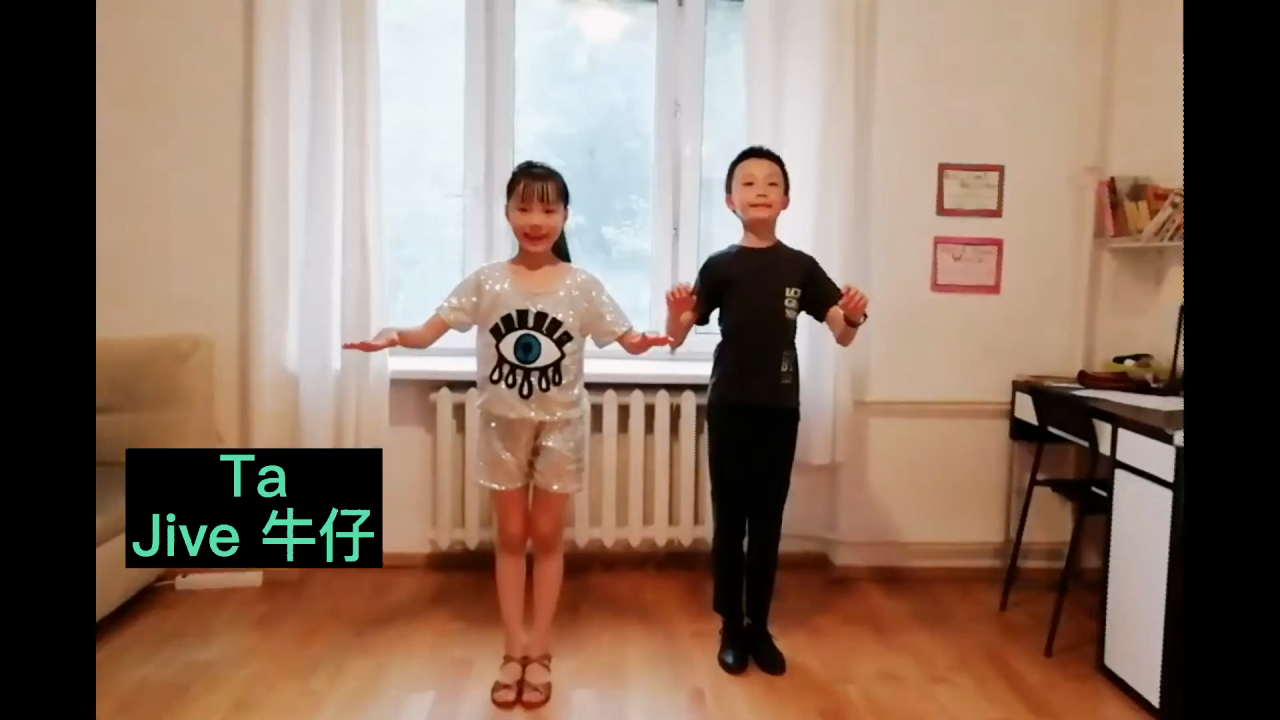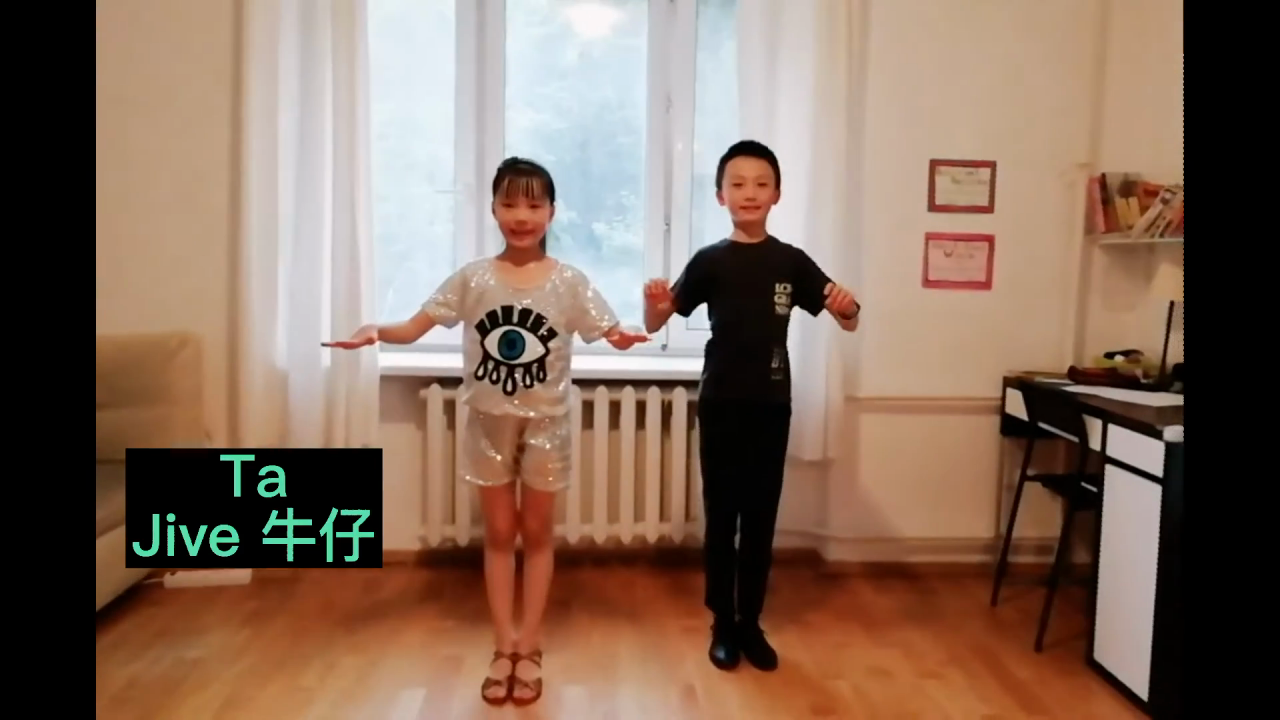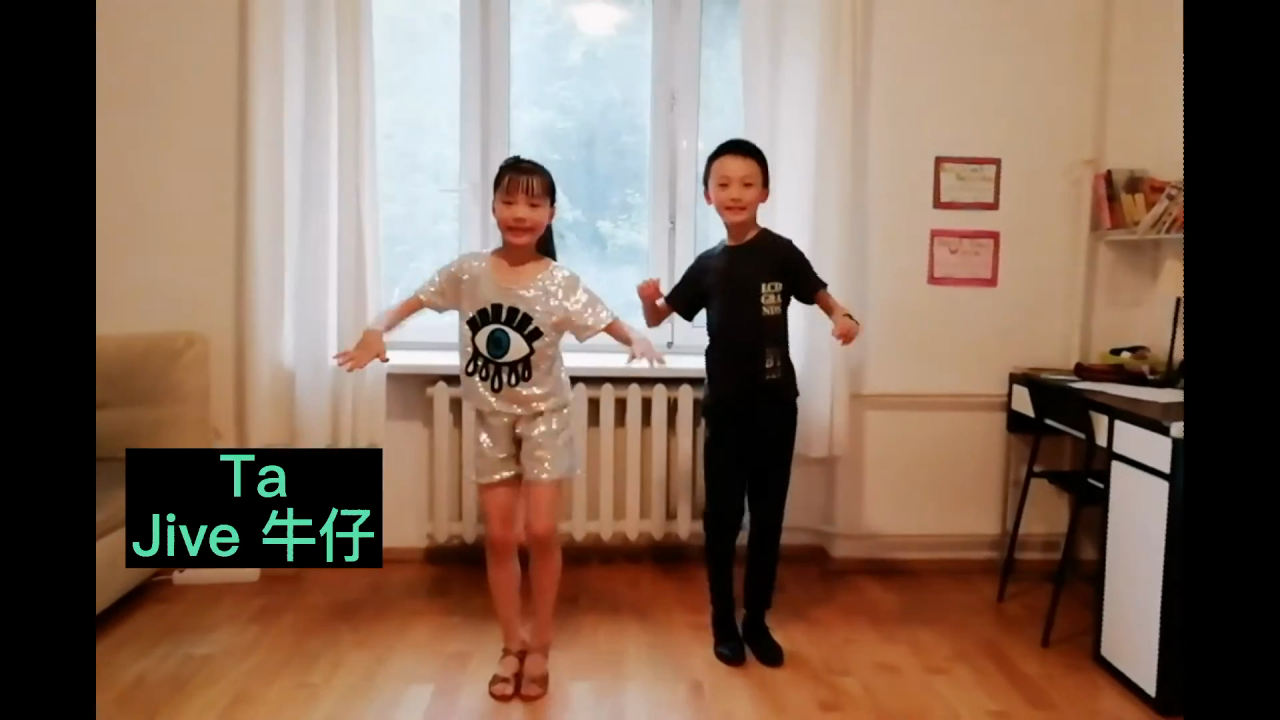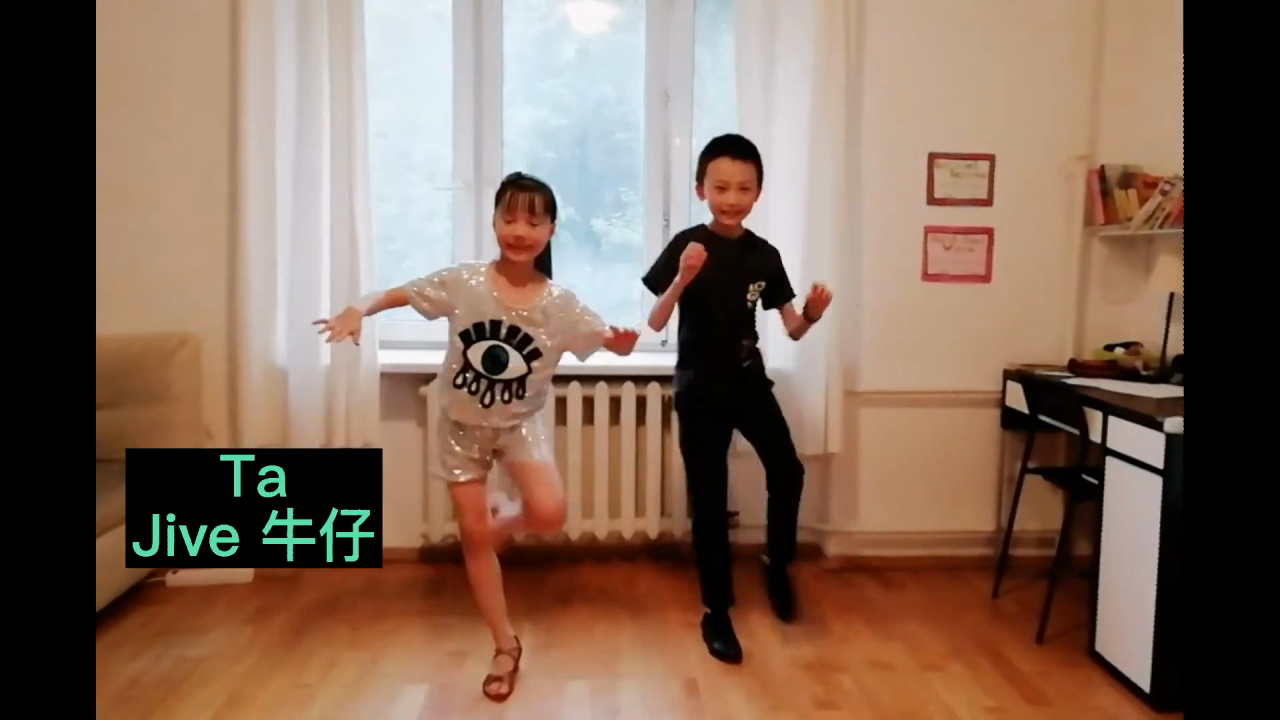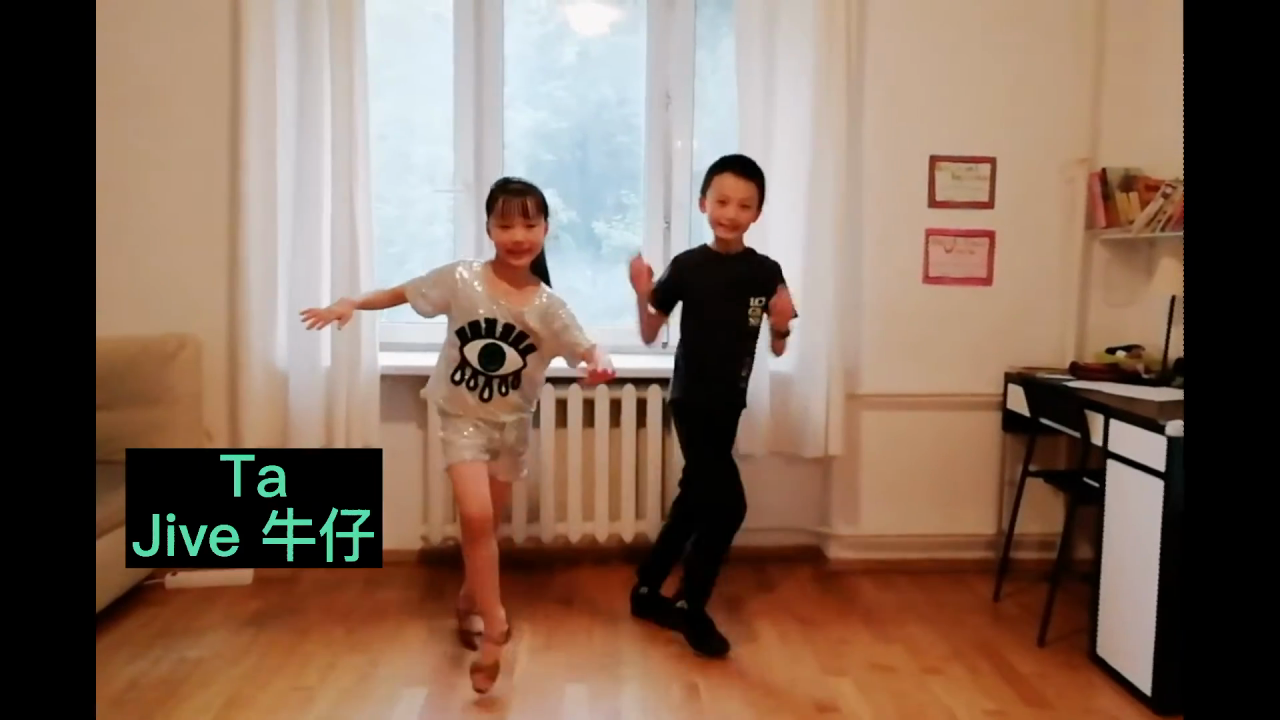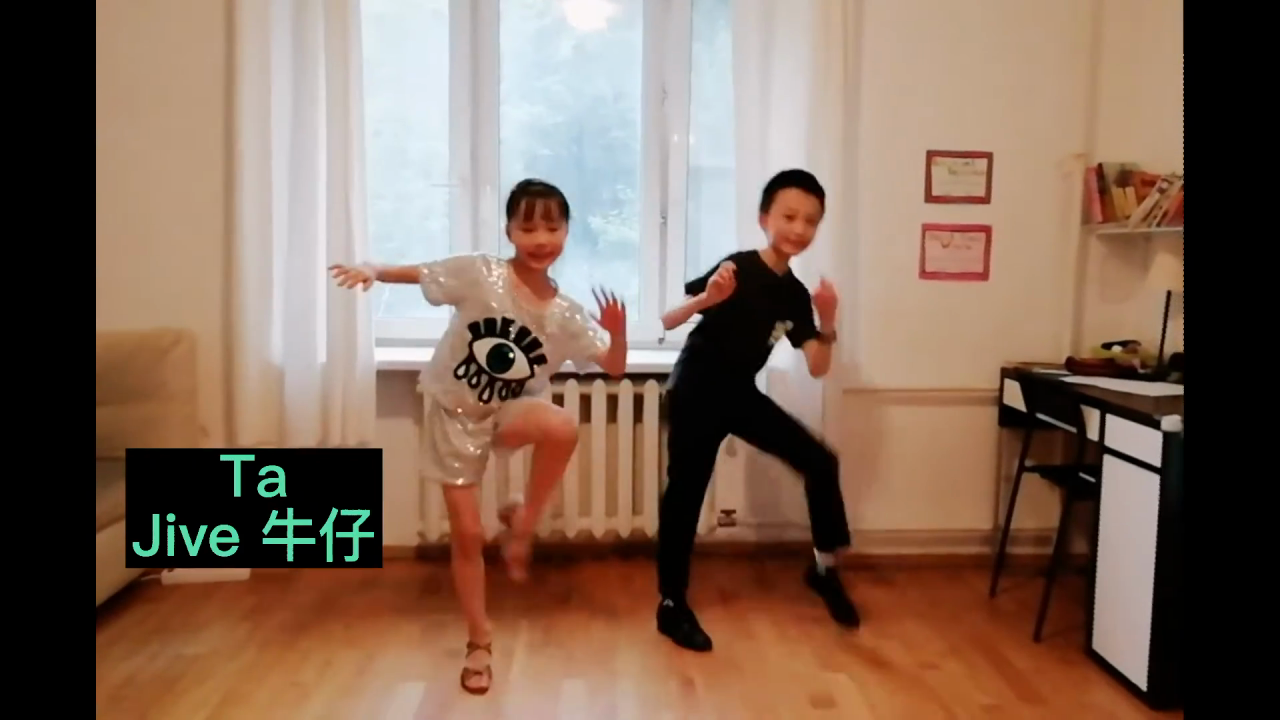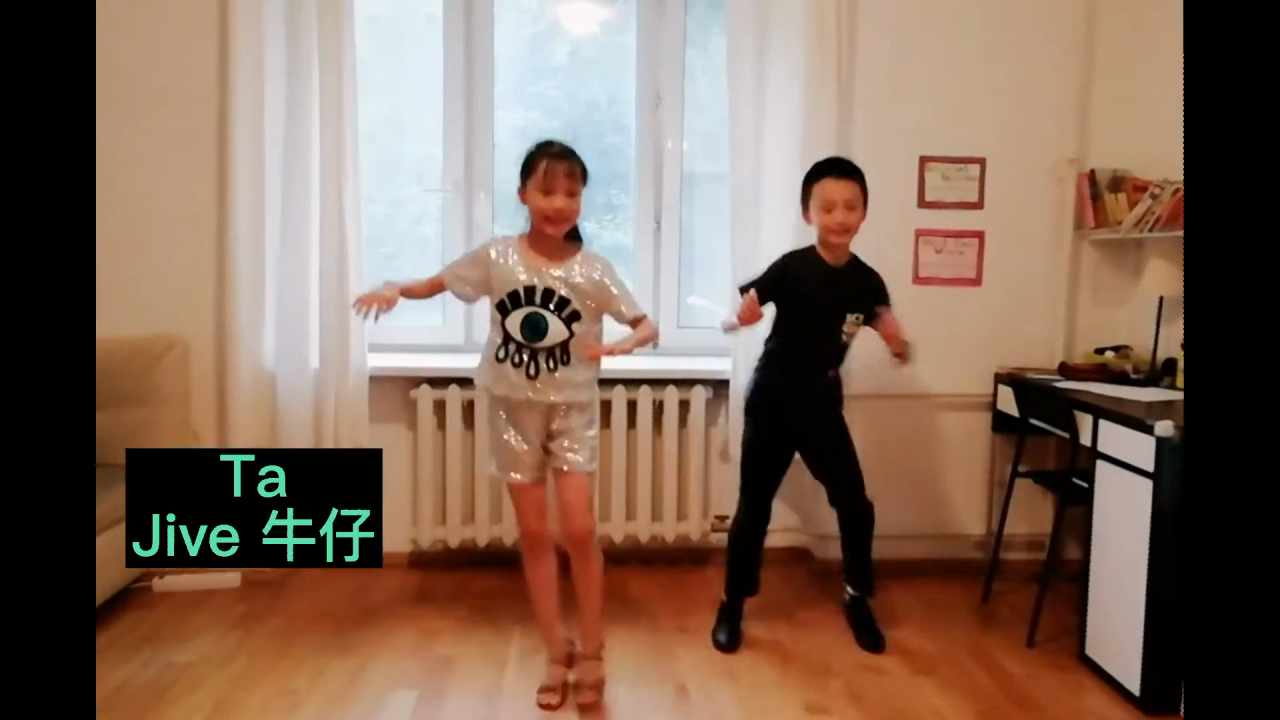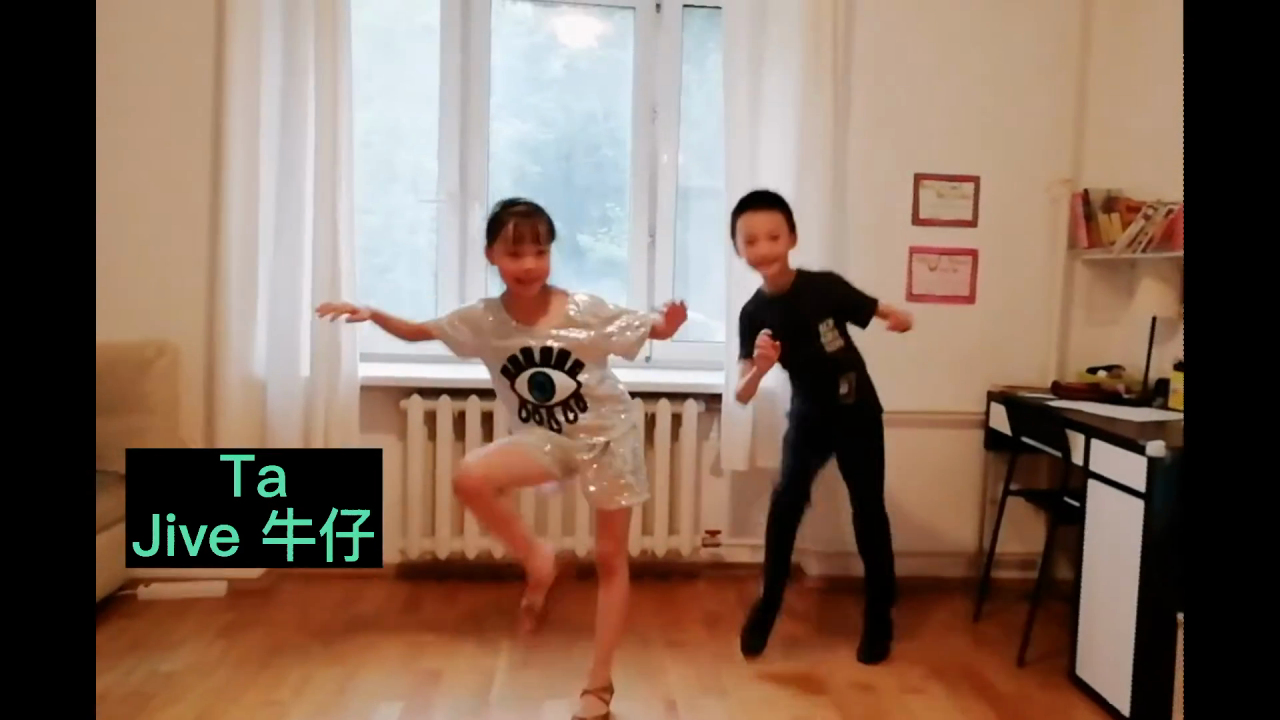
dt=0.4s
person 1, frame 1
left shoulder: (582, 286)
right shoulder: (485, 282)
left elbow: (628, 339)
right elbow: (428, 332)
left wrist: (646, 341)
right wrist: (394, 335)
left hip: (559, 425)
right hip: (503, 424)
left knee: (547, 536)
right knee: (511, 536)
left ankle: (539, 652)
right ankle: (514, 650)
person 1, frame 2
left shoulder: (569, 282)
right shoulder: (472, 279)
left elbow: (612, 333)
right elbow: (414, 328)
left wrist: (626, 338)
right wrist: (376, 331)
left hip: (546, 422)
right hip: (490, 422)
left knee: (536, 533)
right knee: (499, 534)
left ankle: (530, 647)
right ankle: (504, 647)
person 1, frame 3
left shoulder: (562, 283)
right shoulder: (468, 271)
left elbow: (616, 326)
right elbow: (410, 301)
left wrist: (639, 342)
right wrist: (376, 330)
left hip: (544, 415)
right hip: (490, 419)
left knee: (542, 534)
right knee: (499, 537)
left ankle: (540, 646)
right ankle: (513, 646)
person 1, frame 4
left shoulder: (560, 304)
right shoulder: (462, 281)
left elbow: (616, 343)
right elbow: (397, 294)
left wrist: (625, 340)
right wrist: (358, 311)
left hip: (519, 423)
right hip: (462, 425)
left knee: (550, 514)
right knee: (476, 535)
left ankle: (510, 521)
right ankle: (506, 645)
person 1, frame 5
left shoulder: (550, 308)
right shoulder: (458, 278)
left elbow: (587, 357)
right elbow: (399, 293)
left wrist: (599, 369)
right wrist: (349, 304)
left hip: (512, 423)
right hip: (461, 418)
left knee: (488, 525)
right knee: (476, 517)
left ankle: (469, 604)
right ankle: (493, 619)
person 1, frame 6
left shoulder: (566, 313)
right shoulder: (477, 273)
left elbow: (614, 367)
right elbow: (414, 273)
left wrist: (618, 333)
right wrist: (370, 271)
left hip: (510, 412)
right hip: (455, 415)
left knee: (562, 429)
right knee: (467, 535)
left ankle: (522, 522)
right ankle: (479, 643)
person 1, frame 7
left shoulder: (593, 270)
right shoulder: (495, 257)
left elbow: (643, 323)
right elbow: (435, 285)
left wrist: (617, 343)
right wrist: (394, 289)
left hip: (573, 408)
right hip: (514, 409)
left knee: (579, 530)
right knee: (534, 535)
left ankle: (591, 651)
right ankle: (559, 651)
person 1, frame 8
left shoulder: (588, 312)
right shoulder: (481, 320)
left elbow: (650, 327)
right elbow: (414, 331)
left wrist: (670, 322)
right wrist: (371, 314)
left hip: (608, 439)
right hip: (543, 439)
left knee: (610, 561)
right knee: (470, 480)
right ankle: (537, 561)
person 2, frame 1
left shoulder: (800, 266)
right shoulder: (720, 266)
left elbow: (842, 335)
right elbow: (677, 338)
left wrist: (854, 314)
right wrist: (676, 312)
left hip: (780, 409)
right hip: (730, 407)
left knee: (768, 521)
right knee: (730, 520)
left ankle: (758, 627)
right ankle: (731, 629)
person 2, frame 2
left shoulder: (791, 261)
right shoulder: (710, 260)
left elbow: (848, 320)
right elbow: (655, 324)
left wrist: (846, 304)
right wrist: (653, 303)
left hip: (771, 406)
right hip: (721, 404)
left knee: (761, 517)
right knee: (721, 516)
left ankle: (749, 623)
right ankle: (722, 624)
person 2, frame 3
left shoulder: (780, 253)
right shoulder: (706, 266)
left elbow: (825, 301)
right elbow: (657, 319)
left wrist: (845, 321)
right wrist: (648, 301)
left hip: (775, 403)
right hip: (725, 405)
left knee: (768, 513)
right knee: (723, 512)
left ankle: (756, 620)
right ankle: (724, 620)
person 2, frame 4
left shoulder: (763, 254)
right shoulder: (686, 246)
left elbow: (795, 327)
right elbow: (655, 320)
left wrist: (814, 308)
right wrist: (683, 278)
left hip: (749, 383)
right hip: (699, 391)
left knee: (788, 472)
right knee: (710, 504)
left ankle: (778, 567)
right ankle: (716, 615)
person 2, frame 5
left shoulder: (765, 271)
right shoulder: (688, 265)
left elbow: (779, 342)
right elbow: (649, 334)
left wrist: (784, 323)
right wrist: (644, 296)
left hip: (729, 403)
right hip: (692, 401)
left knee: (698, 500)
right knee: (726, 502)
left ankle: (649, 587)
right ankle: (689, 605)
person 2, frame 6
left shoulder: (796, 295)
right shoulder: (737, 269)
left elbow: (822, 359)
right elbow: (669, 319)
left wrist: (826, 325)
right wrist: (705, 300)
left hip: (742, 395)
right hip: (695, 393)
left knee: (819, 463)
right knee: (683, 497)
left ankle: (825, 566)
right ankle: (673, 605)
person 2, frame 7
left shoulder: (865, 282)
right shoulder: (791, 267)
left elbow: (899, 346)
right elbow: (733, 310)
left wrist: (898, 342)
right wrist: (743, 314)
left hip: (820, 408)
right hip: (770, 400)
left knee: (856, 507)
right knee: (753, 507)
left ankle: (857, 599)
right ankle: (734, 603)
person 2, frame 8
left shoulder: (826, 287)
right shoulder: (754, 315)
left elbow: (890, 316)
right elbow: (742, 393)
left wrist: (899, 319)
right wrist: (759, 367)
left hip: (859, 415)
right hip: (810, 416)
left knee: (870, 518)
right knee: (786, 500)
left ankle: (879, 617)
right ankle: (769, 599)
